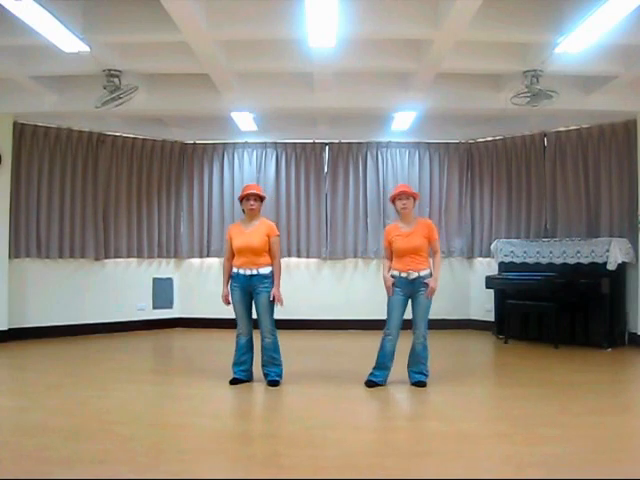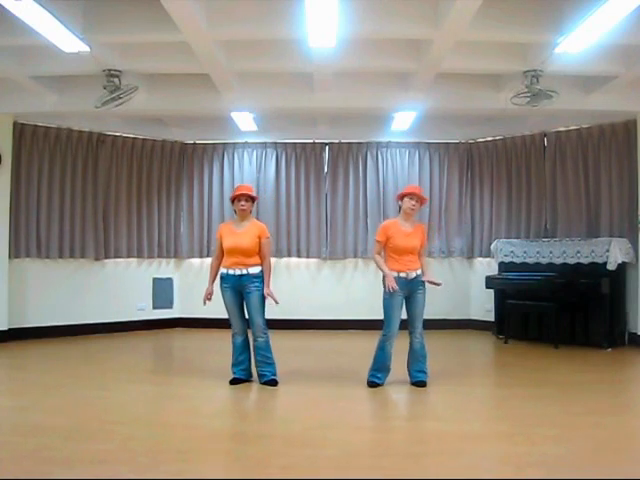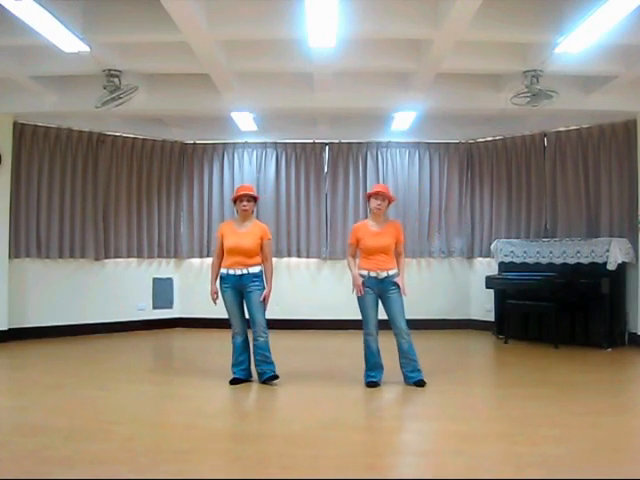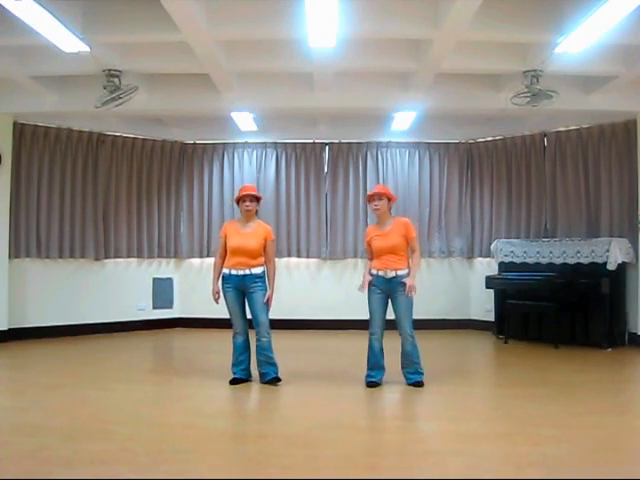
dt=0.7s
person 1, frame 1
left shoulder: (426, 225)
right shoulder: (390, 230)
left elbow: (436, 253)
left wrist: (435, 277)
right wrist: (385, 274)
left hip: (422, 281)
right hip: (399, 282)
left knee: (420, 331)
right knee: (391, 330)
left ankle: (418, 374)
right ankle: (379, 375)
person 1, frame 2
left shoulder: (421, 229)
right shoulder: (387, 226)
right elbow: (376, 254)
left wrist: (425, 274)
right wrist: (387, 273)
left hip: (416, 282)
right hip: (395, 282)
left knee: (416, 331)
right knee: (390, 331)
left ankle: (418, 374)
right ankle: (377, 375)
person 1, frame 3
left shoulder: (395, 227)
right shoulder: (358, 228)
left elbow: (400, 255)
right elbow: (351, 256)
left wrist: (401, 276)
right wrist: (355, 274)
left hip: (390, 281)
right hip: (367, 281)
left knee: (401, 328)
right knee: (370, 331)
left ankle: (413, 374)
right ankle: (373, 375)
person 1, frame 4
left shoulder: (404, 224)
right shoulder: (370, 231)
left elbow: (415, 251)
left wrist: (412, 276)
right wrist: (366, 275)
left hip: (400, 280)
right hip: (378, 281)
left knee: (406, 330)
right knee: (375, 330)
left ankle: (413, 374)
right ankle: (374, 374)
person 2, frame 1
left shoulder: (269, 227)
right shoulder: (233, 229)
left elbow: (276, 259)
right elbow: (228, 259)
left wrist: (276, 286)
right wrist: (225, 286)
left hip: (263, 279)
right hip: (239, 280)
left knee: (267, 329)
right knee: (242, 329)
left ankle: (273, 373)
right ankle: (242, 372)
person 2, frame 2
left shoulder: (260, 228)
right shoulder: (223, 228)
left elbow: (266, 260)
right elbow: (217, 258)
left wrist: (267, 286)
right wrist: (210, 284)
left hip: (253, 279)
right hip: (229, 280)
left knee: (259, 328)
right knee: (237, 329)
left ankle: (267, 373)
right ankle: (241, 372)
person 2, frame 3
left shoulder: (262, 229)
right shoulder: (224, 227)
left elbow: (267, 260)
right elbow: (217, 257)
left wrist: (268, 287)
right wrist: (213, 283)
left hip: (253, 279)
right hip: (229, 280)
left knee: (259, 327)
right knee: (237, 329)
left ankle: (266, 371)
right ankle: (241, 373)
person 2, frame 4
left shoulder: (265, 230)
right shoulder: (227, 227)
left elbow: (270, 261)
right elbow: (220, 257)
left wrist: (271, 288)
right wrist: (215, 283)
left hip: (256, 279)
right hip: (231, 280)
left knee: (263, 326)
right knee: (238, 329)
left ankle: (268, 372)
right ankle: (241, 372)
